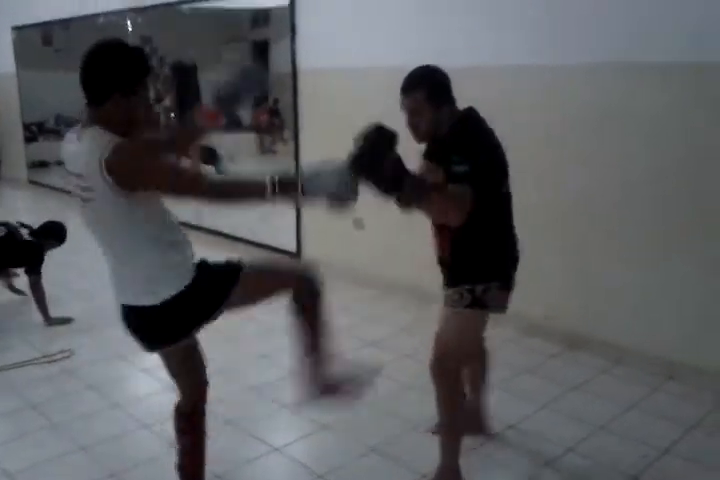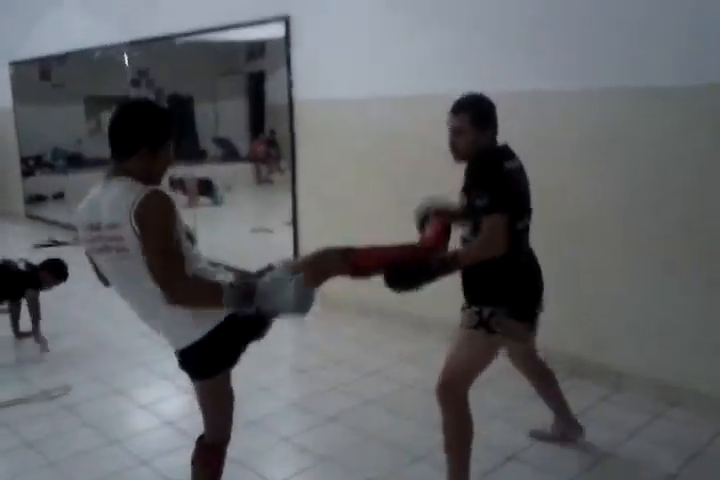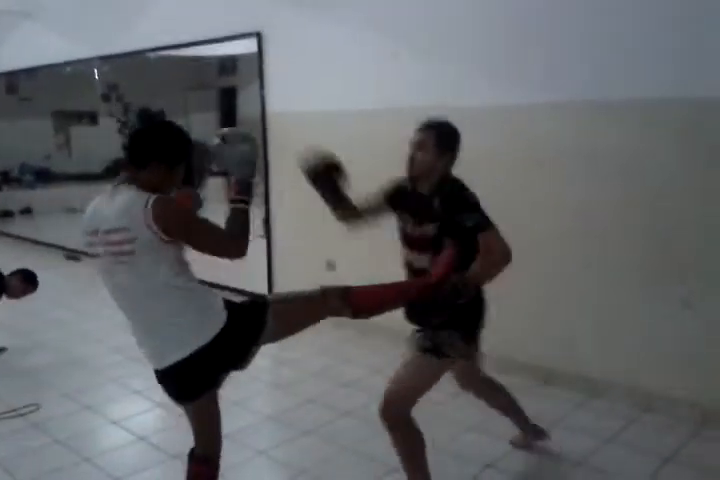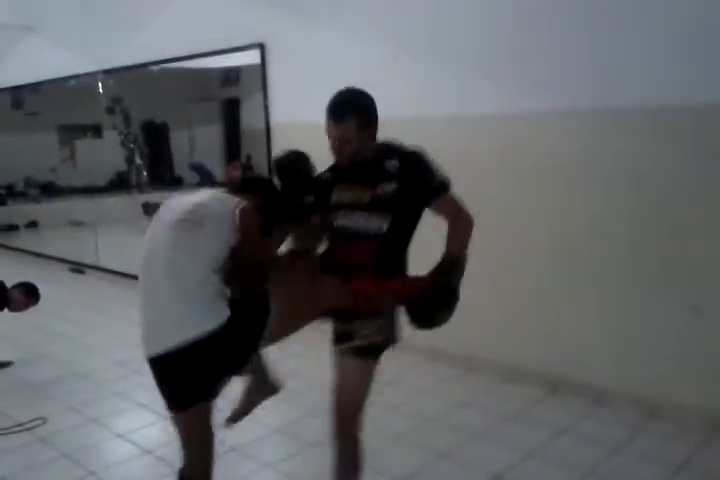
dt=0.3s
person 1, frame 1
left shoulder: (472, 139)
right shoulder: (444, 137)
left elbow: (455, 212)
right elbow: (424, 190)
left wrist: (400, 185)
right wrist: (384, 162)
left hip: (482, 268)
right hip: (464, 262)
left knee: (444, 362)
right knee: (467, 341)
right ankle: (473, 414)
person 1, frame 2
left shoulder: (486, 171)
right shoulder: (502, 162)
left elbow: (494, 243)
left wrist: (435, 263)
right wrist: (453, 212)
left hip: (501, 299)
right hip: (518, 288)
left knee: (450, 387)
right knee: (525, 357)
right ankle: (567, 424)
person 1, frame 3
left shoulder: (453, 200)
right shoulder: (408, 192)
left elbow: (499, 253)
right elbow: (351, 215)
left wrist: (456, 291)
right wrist: (328, 187)
left hip: (450, 321)
right hip: (443, 314)
left knee: (393, 409)
right knee: (470, 379)
right ankle: (529, 429)
person 1, frame 4
left shoulder: (405, 166)
right shoulder: (331, 177)
left elbow: (460, 218)
right elbow: (307, 242)
left wrist: (449, 271)
left hip: (370, 299)
left knee: (345, 417)
person 2, frame 1
left shoulder: (86, 141)
right shoulder: (120, 155)
left elbow: (163, 148)
right elbow: (211, 190)
right wrist: (293, 187)
left hip: (140, 305)
right hip: (181, 289)
left knee: (192, 393)
right knee: (301, 277)
right ankle: (319, 374)
person 2, frame 2
left shoulder: (86, 211)
right shoulder: (148, 203)
left elbow: (108, 276)
right elbow: (178, 289)
right wrist: (258, 294)
left hip: (189, 343)
right hip: (225, 314)
left knee: (214, 433)
right knee: (331, 259)
right ankle: (425, 249)
person 2, frame 3
left shoulder: (93, 215)
right shoulder: (159, 208)
right elbow: (234, 247)
left wrist: (184, 204)
right wrist: (242, 183)
left hip: (171, 363)
right hip: (215, 332)
left knee: (205, 446)
right knee: (329, 299)
right ankle: (425, 288)
person 2, frame 4
left shoulder: (174, 205)
right shoulder: (241, 210)
right elbow: (250, 284)
left hip: (167, 357)
right hip: (213, 337)
right knee: (323, 290)
